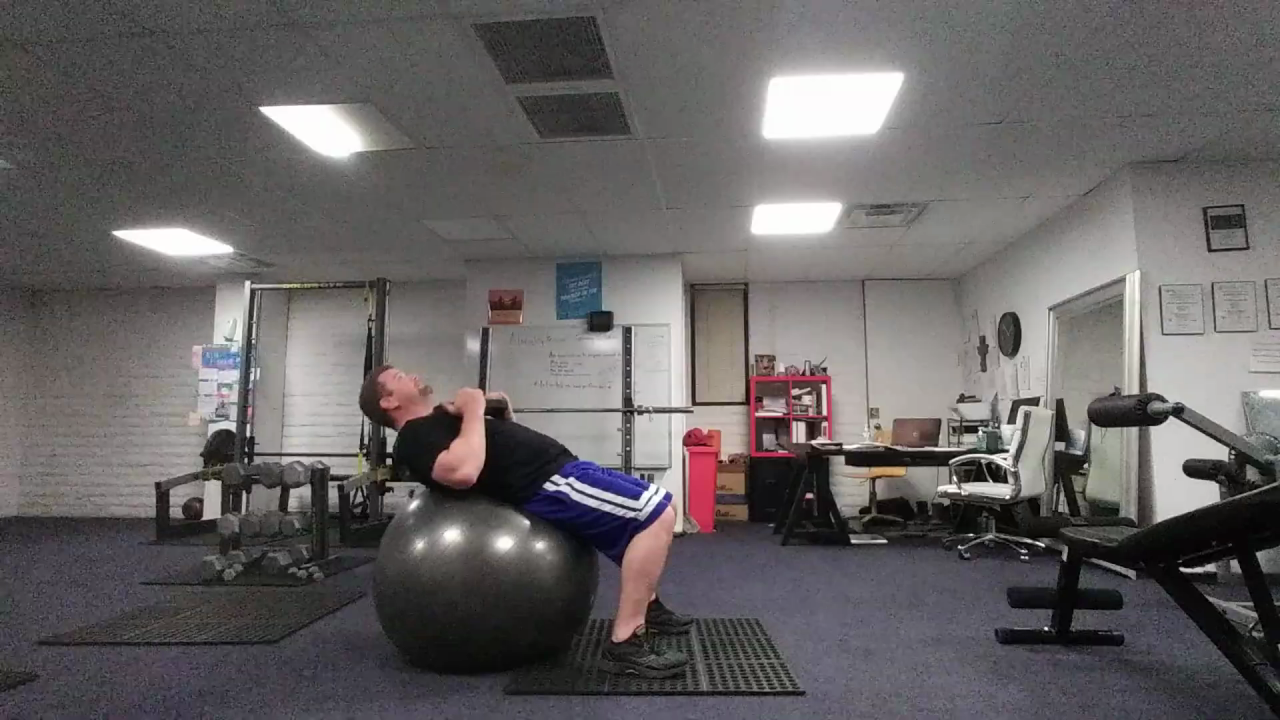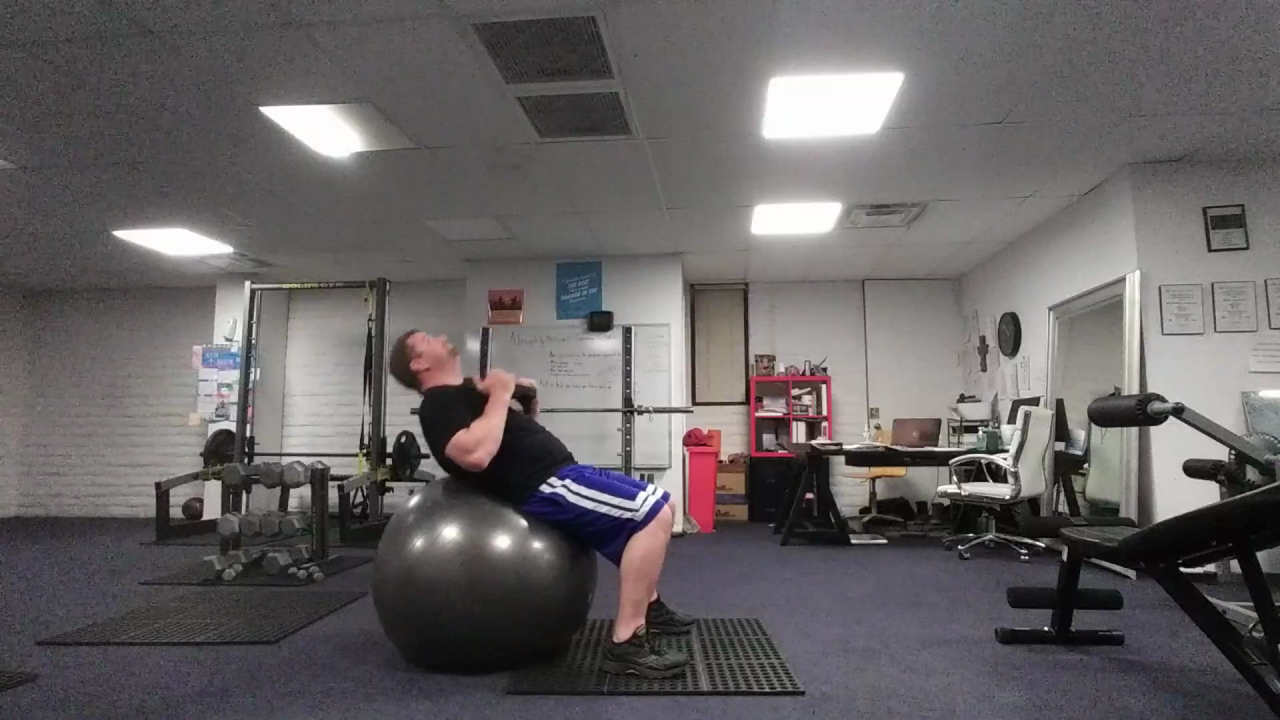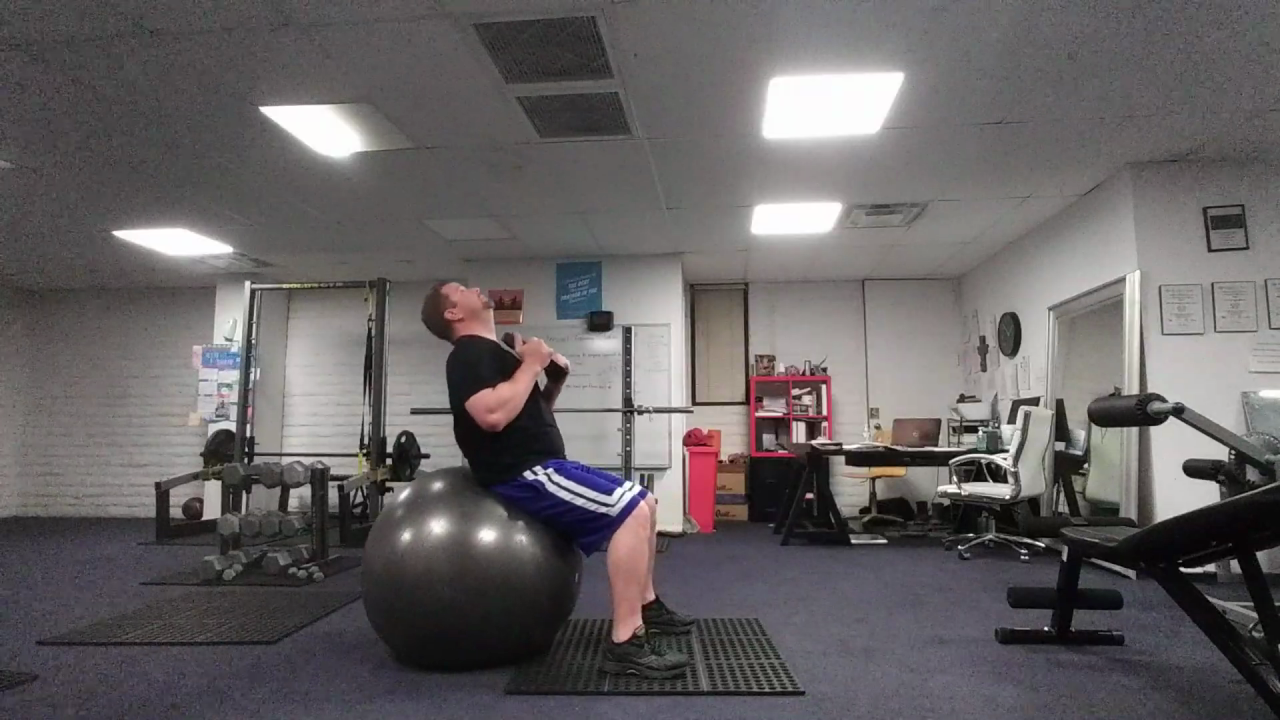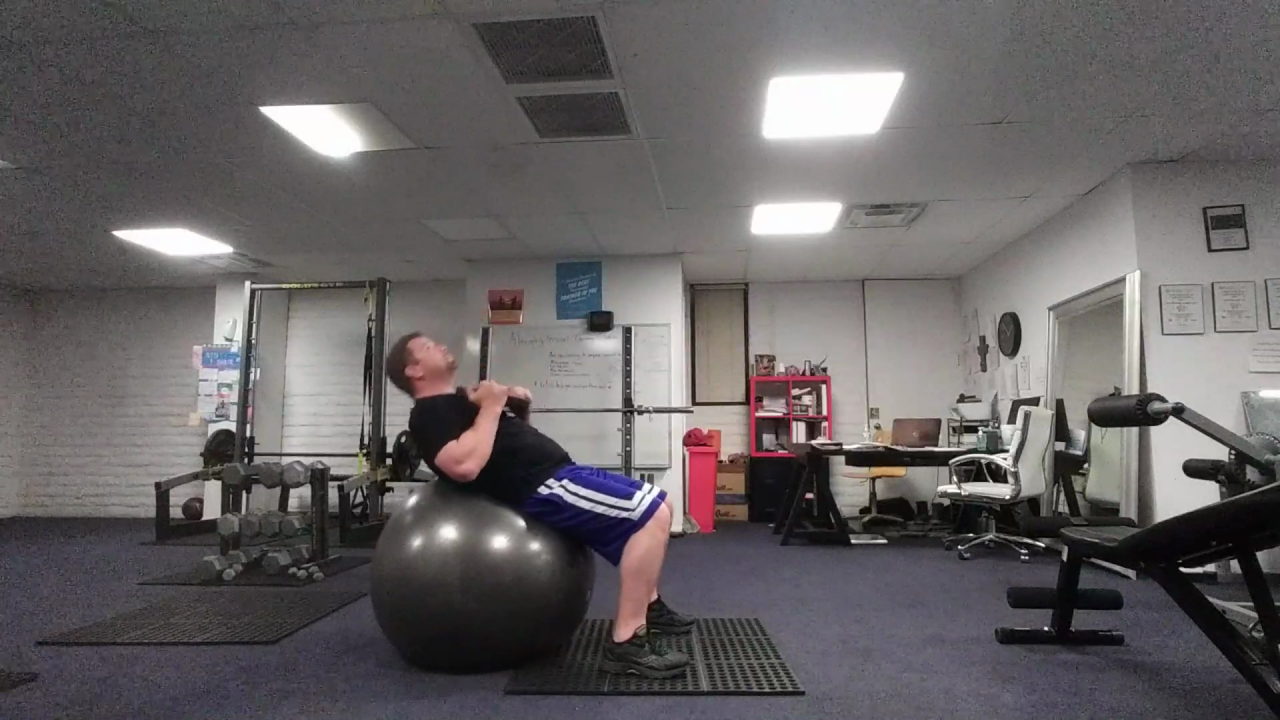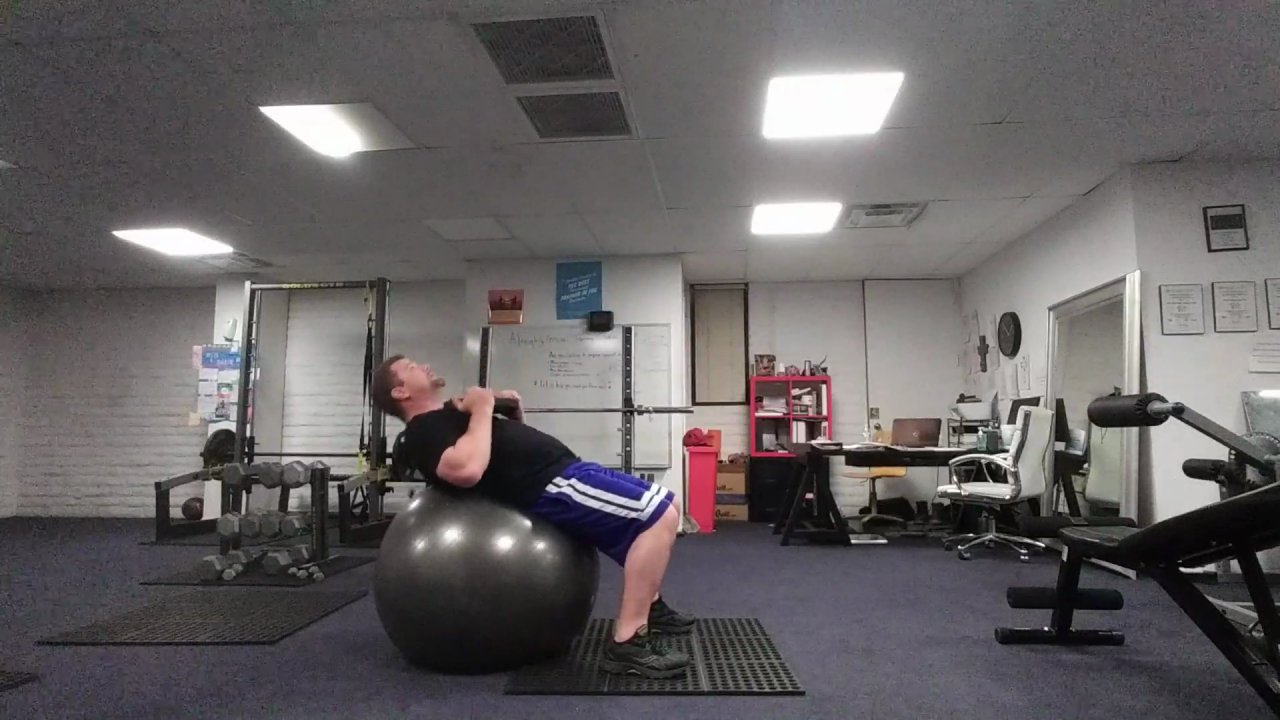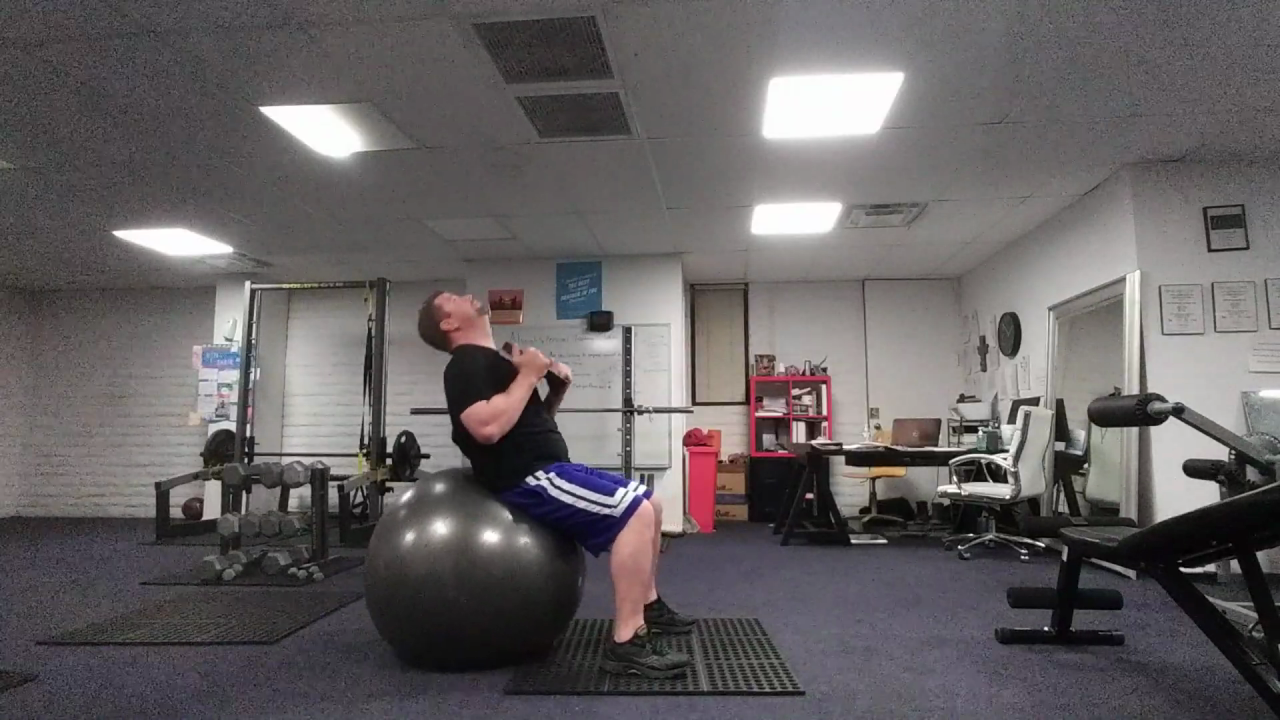
dt=0.7s
person 1, frame 1
left shoulder: (433, 425)
right shoulder: (415, 438)
right elbow: (464, 471)
left wrist: (503, 415)
right wrist: (474, 410)
left hip: (555, 471)
right hip: (547, 484)
left knee: (652, 511)
right knee: (658, 516)
left ankle: (647, 607)
right ankle: (626, 643)
person 1, frame 2
left shoulder: (462, 393)
right shoulder: (439, 403)
right elbow: (475, 454)
left wrist: (528, 403)
right wrist: (500, 394)
left hip: (555, 475)
right hip: (543, 488)
left knee: (650, 508)
right knee: (655, 512)
left ankle: (647, 609)
right ankle: (626, 645)
person 1, frame 3
left shoulder: (490, 352)
right shoulder: (470, 353)
right elbow: (493, 415)
left wrist: (555, 379)
right wrist: (532, 365)
left hip: (541, 467)
right hip: (525, 475)
left knee: (643, 504)
right knee: (631, 513)
left ankle: (647, 606)
right ankle: (627, 644)
person 1, frame 4
left shoulder: (452, 404)
right shoulder: (429, 415)
right elbow: (466, 466)
left wrist: (518, 408)
right wrist: (492, 405)
left hip: (555, 474)
right hip: (543, 487)
left knee: (653, 508)
right knee: (655, 513)
left ankle: (649, 606)
right ankle: (627, 644)
person 1, frame 5
left shoulder: (445, 418)
right shoulder: (422, 433)
right elbow: (469, 469)
left wrist: (515, 414)
right wrist: (482, 408)
left hip: (562, 472)
right hip: (552, 485)
left knee: (656, 510)
right knee: (661, 514)
left ankle: (649, 607)
right ankle: (628, 644)
person 1, frame 6
left shoulder: (490, 360)
right shoulder: (468, 363)
right elbow: (487, 427)
left wrist: (557, 389)
right wrist: (529, 375)
left hip: (547, 469)
right hip: (528, 480)
left knee: (648, 505)
right knee: (637, 513)
left ankle: (649, 607)
right ankle: (628, 644)
